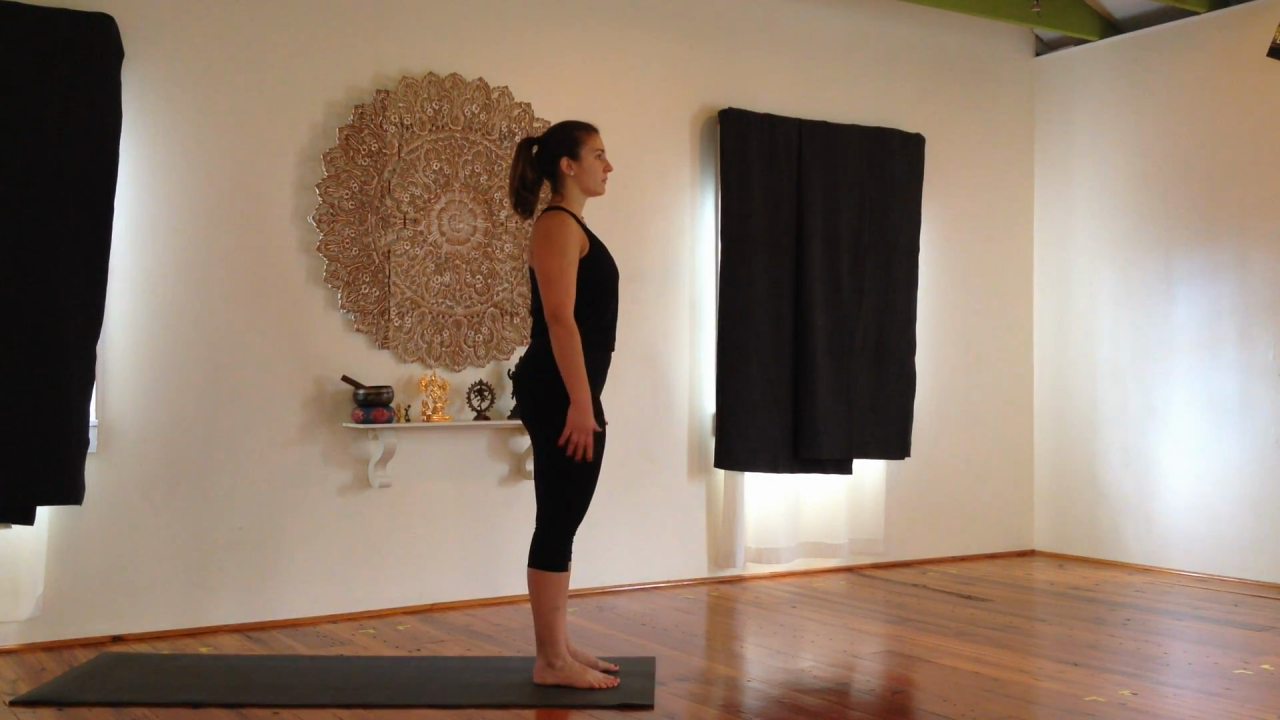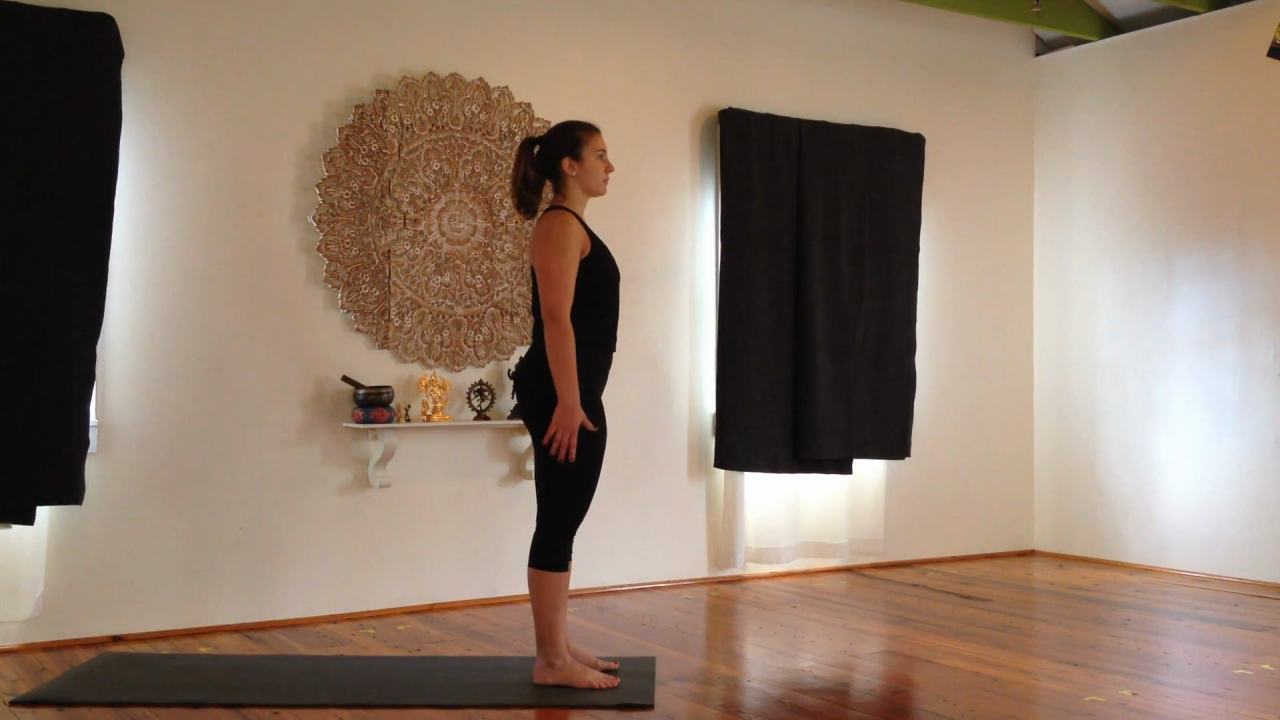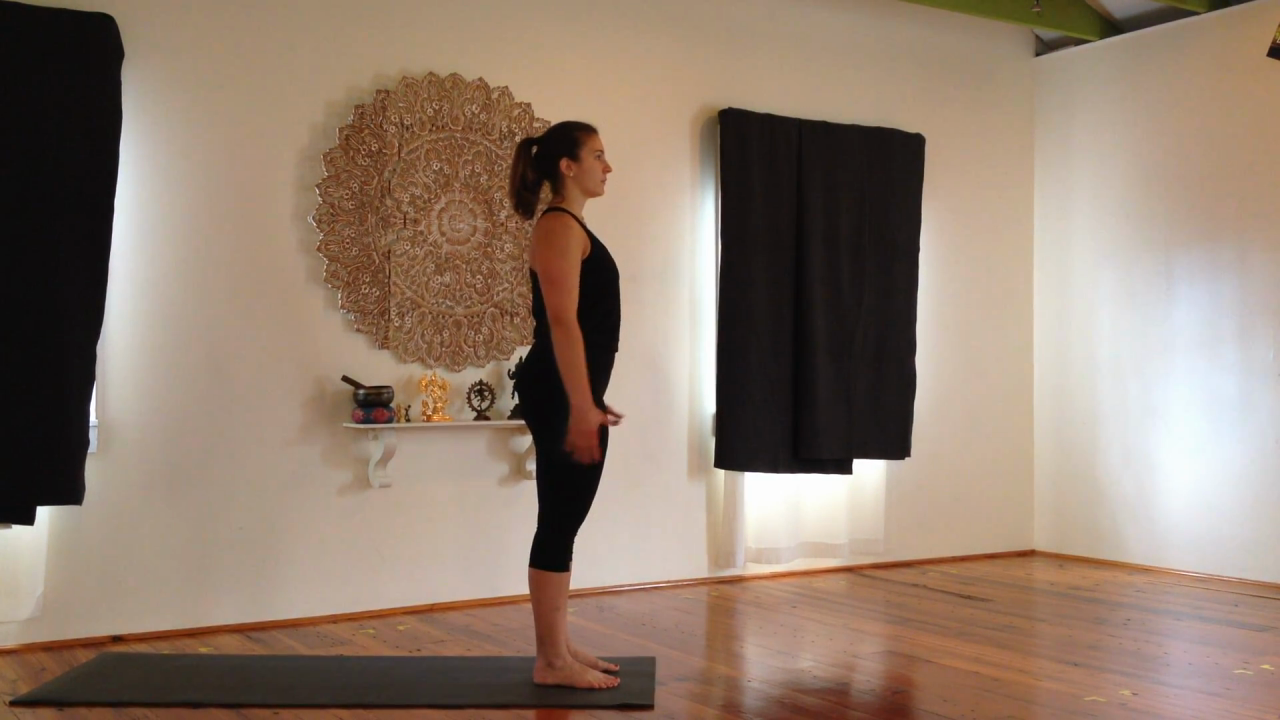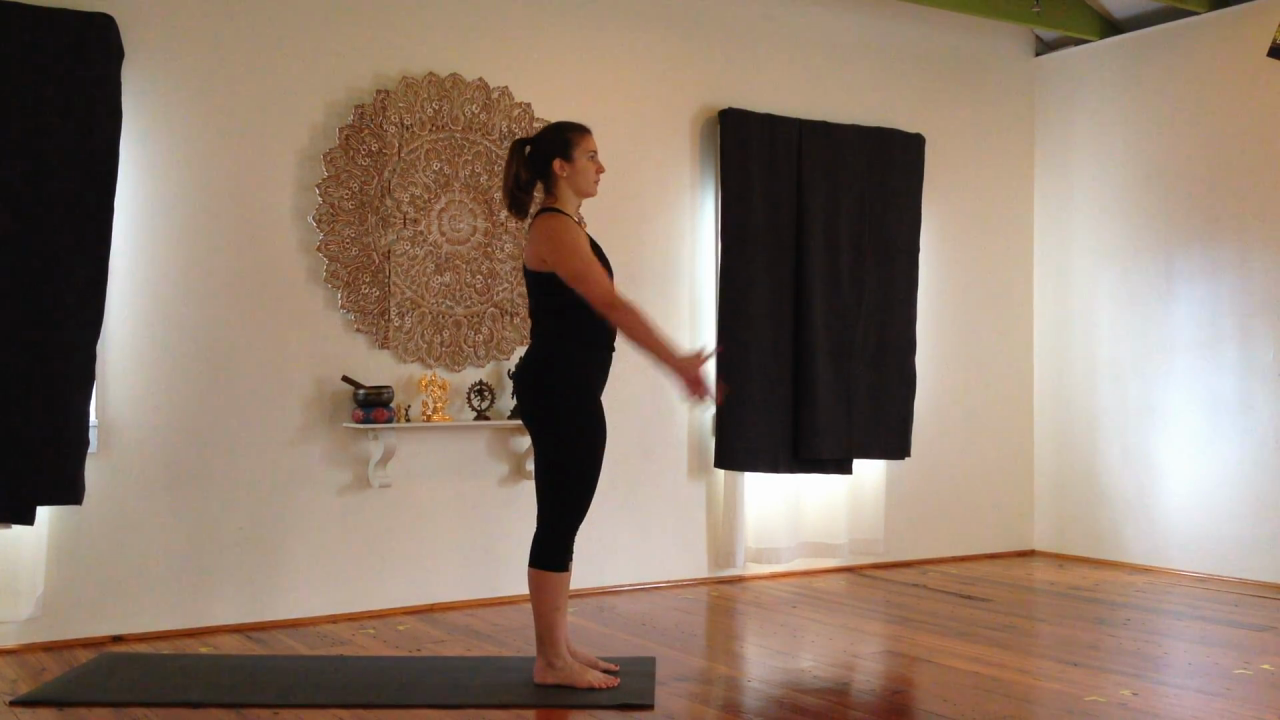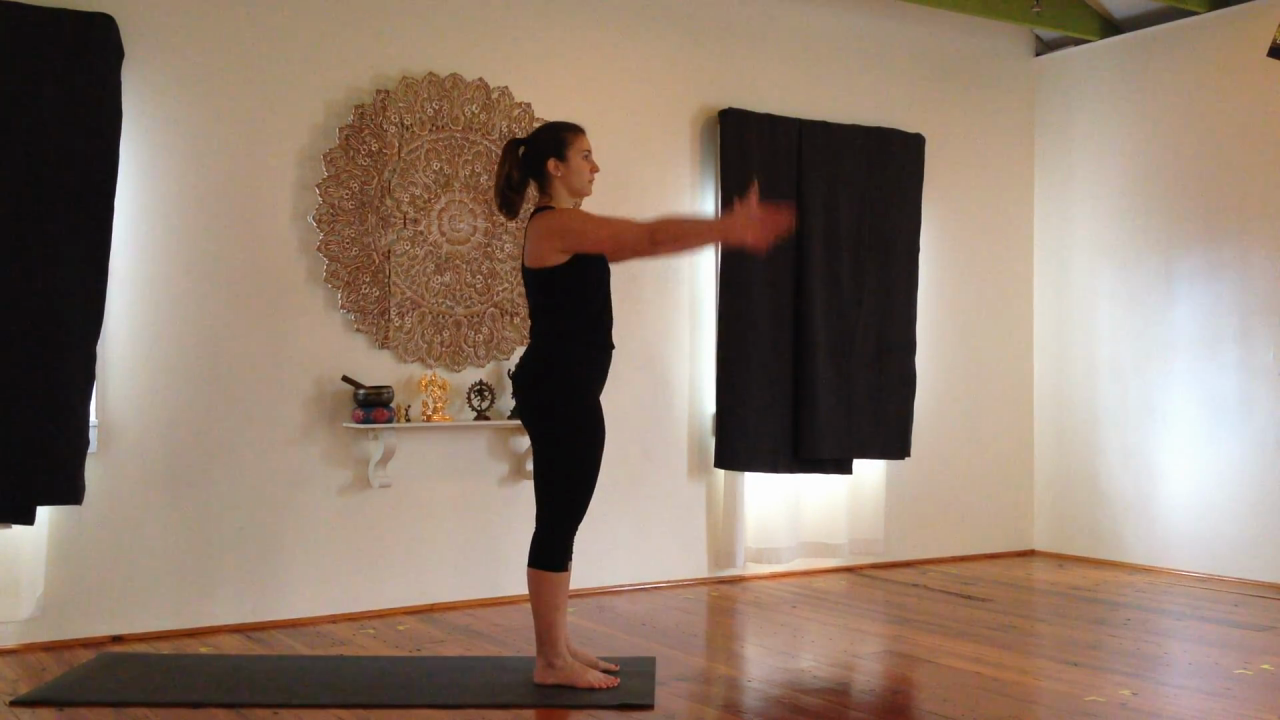
dt=0.3s
person 1, frame 1
left shoulder: (572, 226)
right shoulder: (557, 225)
right elbow: (560, 319)
right wrist: (579, 402)
left hip: (568, 389)
right hip: (558, 391)
left knee: (563, 522)
right knee: (558, 523)
left ankle: (559, 647)
right ankle: (551, 661)
person 1, frame 2
left shoulder: (572, 225)
right shoulder: (560, 225)
right elbow: (556, 318)
right wrist: (568, 402)
left hip: (574, 389)
right hip: (561, 391)
left knee: (564, 521)
right knee: (558, 523)
left ankle: (559, 647)
right ankle: (551, 660)
person 1, frame 3
left shoulder: (570, 226)
right shoulder: (559, 227)
right elbow: (562, 320)
left wrist: (589, 400)
right wrist: (580, 405)
left hip: (571, 390)
right hip: (560, 392)
left knee: (564, 522)
right knee: (559, 523)
left ankle: (558, 647)
right ankle: (552, 661)
person 1, frame 4
left shoulder: (562, 225)
right shoulder: (554, 226)
left elbow: (600, 312)
right elbow: (612, 305)
left wrist: (670, 358)
right wrist: (673, 362)
left hip: (568, 390)
right hip: (559, 391)
left knee: (563, 522)
right knee: (558, 523)
left ankle: (558, 647)
right ankle: (551, 660)
person 1, frame 5
left shoulder: (567, 227)
right shoulder: (556, 224)
left elbow: (647, 236)
right elbow: (651, 237)
left wrist: (727, 229)
right wrist: (731, 231)
left hip: (567, 389)
right hip: (558, 390)
left knee: (562, 522)
right knee: (557, 523)
left ankle: (557, 648)
right ankle: (551, 660)
